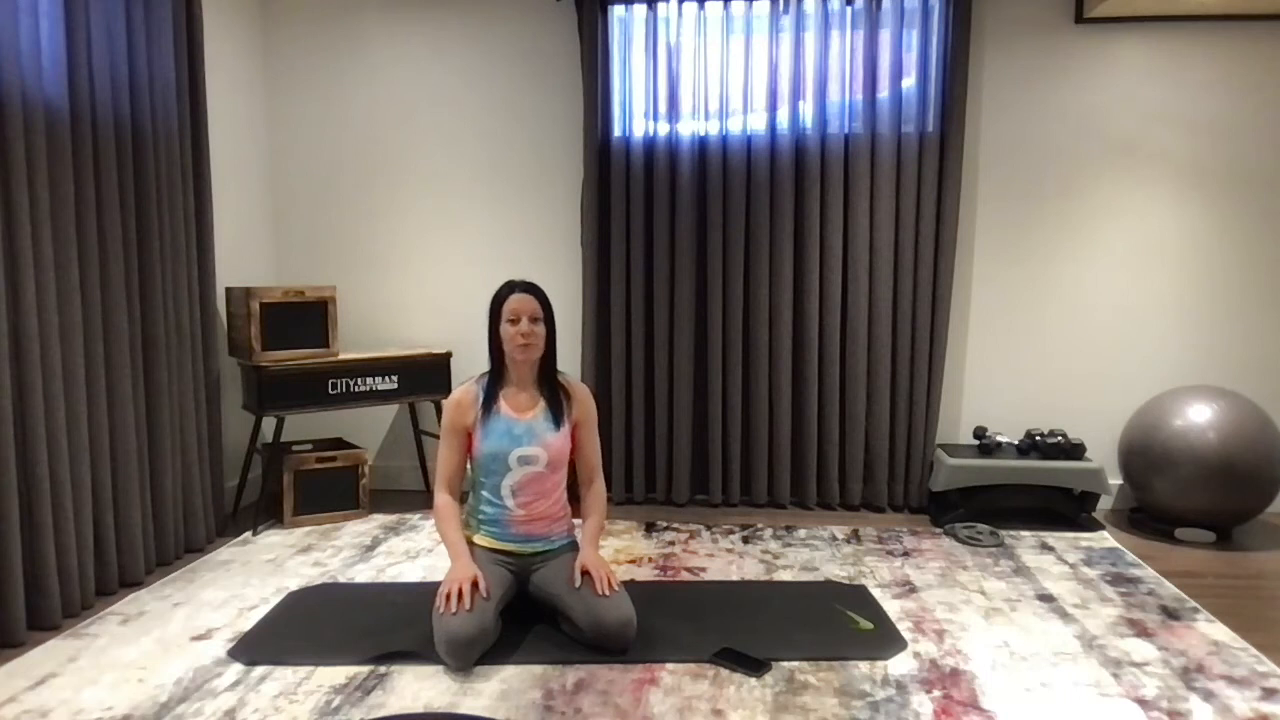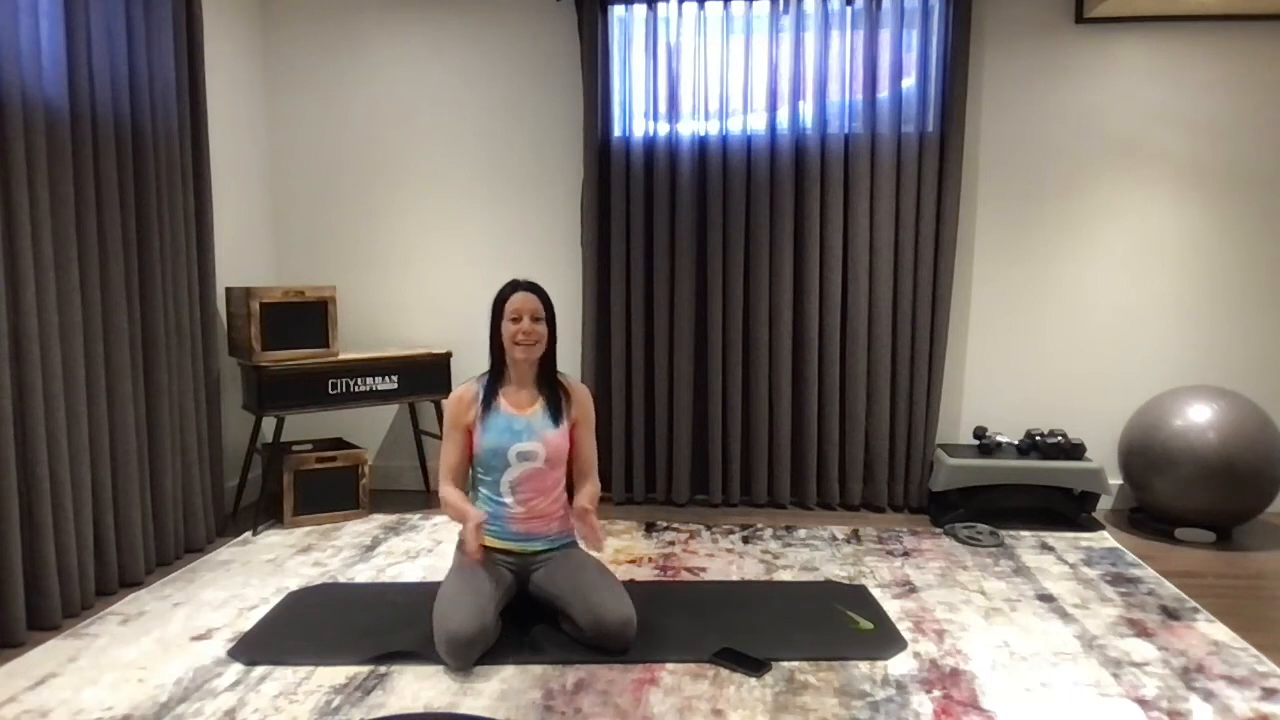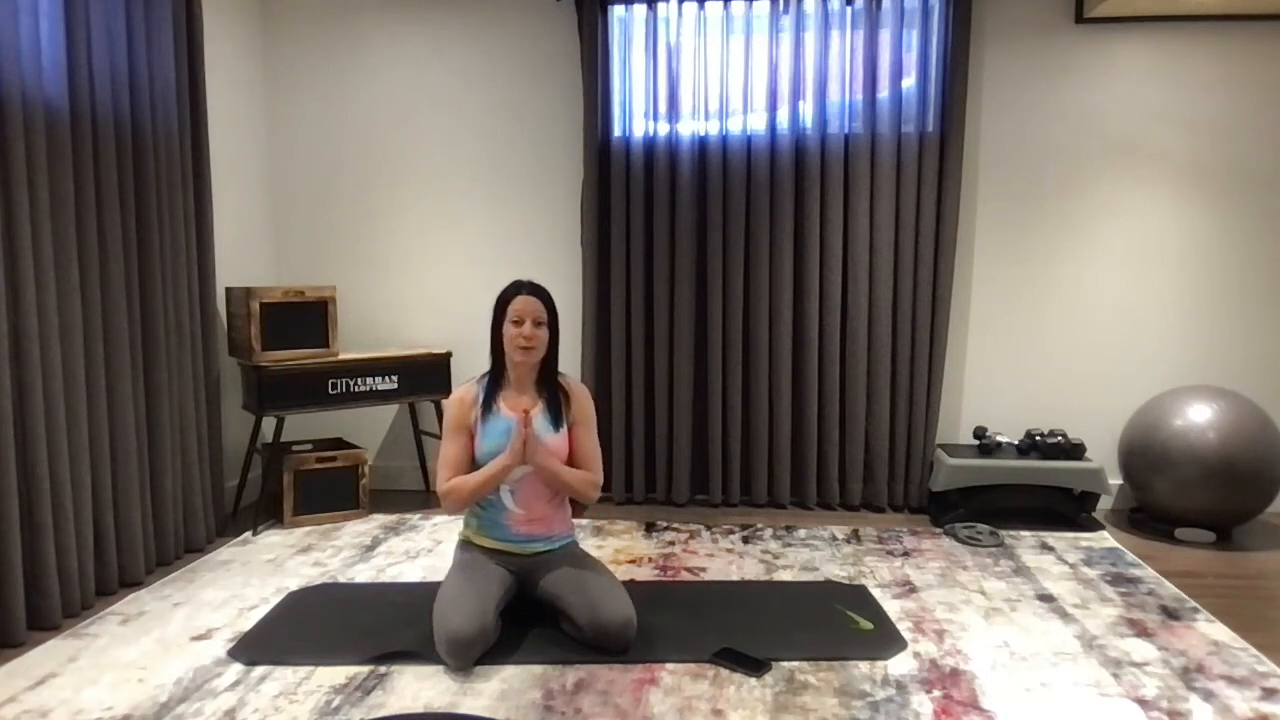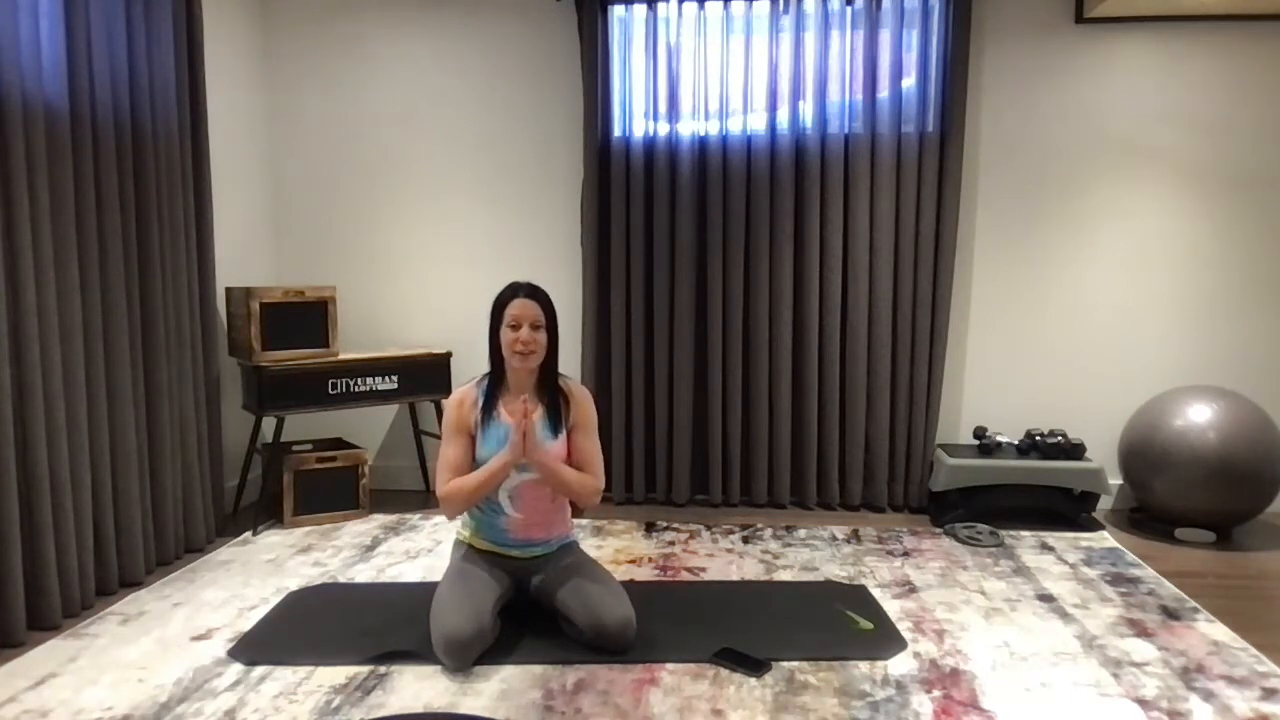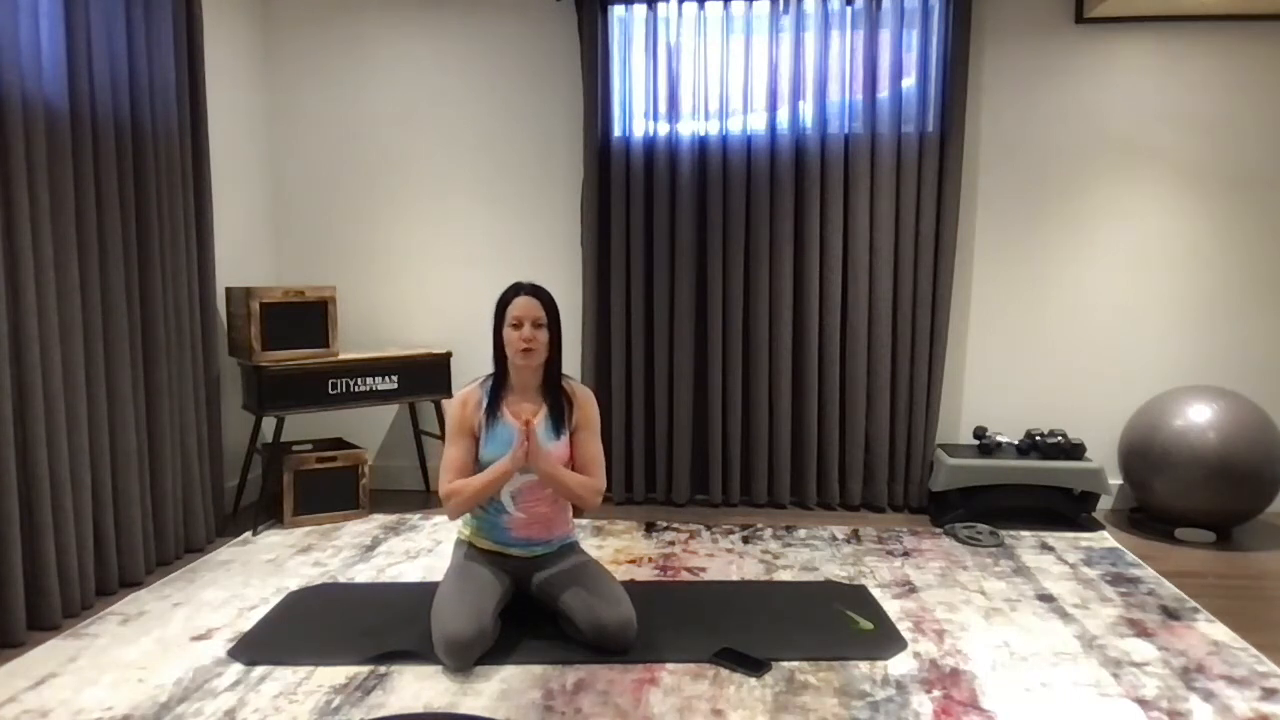
dt=1s
person 1, frame 1
left shoulder: (575, 397)
right shoulder: (466, 402)
left elbow: (592, 481)
right elbow: (446, 492)
left wrist: (590, 546)
right wrist: (460, 559)
left hip: (556, 547)
right hip: (487, 548)
left knee: (618, 628)
right knee: (458, 643)
left ankle: (539, 598)
right ankle: (498, 601)
person 1, frame 2
left shoulder: (574, 397)
right shoulder: (466, 400)
left elbow: (587, 477)
right elbow: (450, 485)
left wrist: (583, 508)
right wrist: (469, 515)
left hip: (555, 547)
right hip: (489, 547)
left knee: (618, 627)
right knee: (458, 642)
left ankle: (537, 597)
right ankle: (503, 600)
person 1, frame 3
left shoulder: (573, 397)
right shoulder: (467, 401)
left elbow: (592, 488)
right elbow: (449, 497)
left wrist: (539, 456)
right wrist: (508, 458)
left hip: (555, 548)
right hip: (485, 550)
left knee: (618, 628)
right knee: (458, 642)
left ankle: (536, 597)
right ankle: (506, 598)
person 1, frame 4
left shoulder: (574, 399)
right shoulder: (466, 402)
left elbow: (592, 493)
right elbow: (449, 501)
left wrist: (538, 455)
right wrist: (508, 455)
left hip: (554, 550)
right hip: (483, 551)
left knee: (618, 629)
right knee: (456, 644)
left ankle: (538, 597)
right ankle: (502, 599)
person 1, frame 5
left shoulder: (577, 400)
right shoulder: (470, 403)
left elbow: (593, 495)
right elbow: (452, 501)
left wrist: (541, 462)
right wrist: (510, 462)
left hip: (555, 550)
right hip: (485, 550)
left knee: (619, 629)
right knee: (457, 645)
left ankle: (538, 596)
right ankle: (505, 598)
